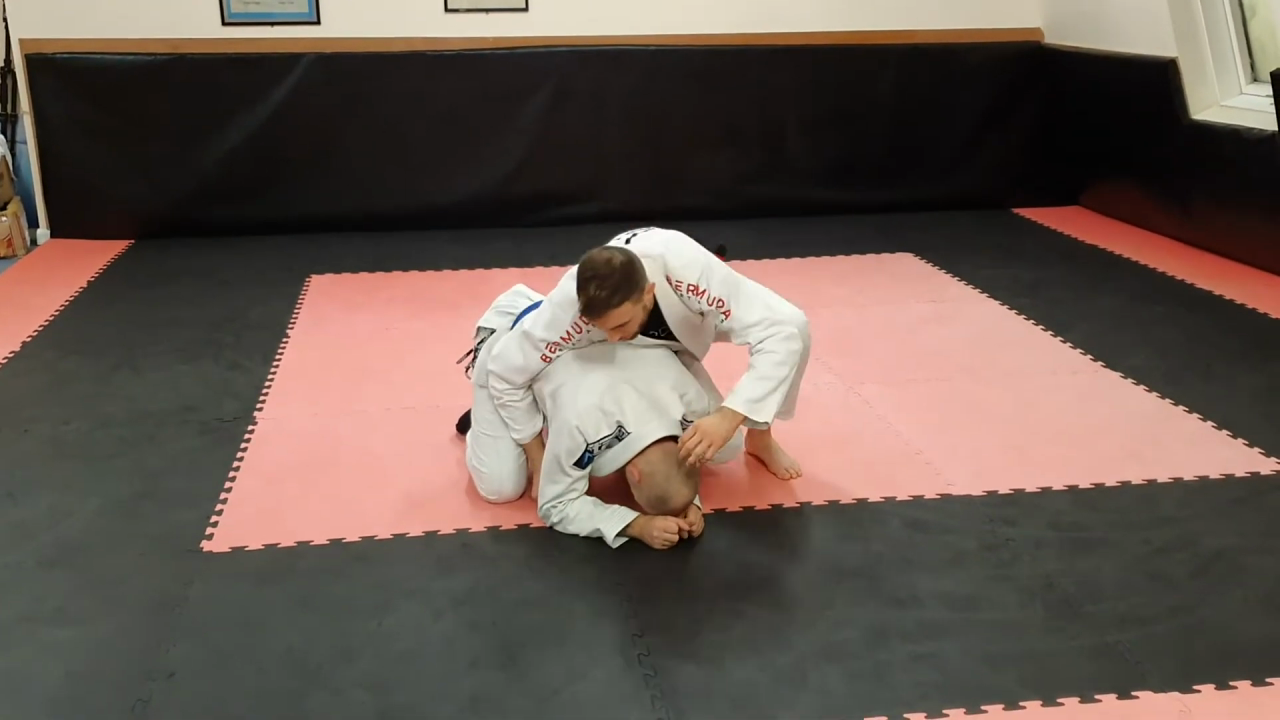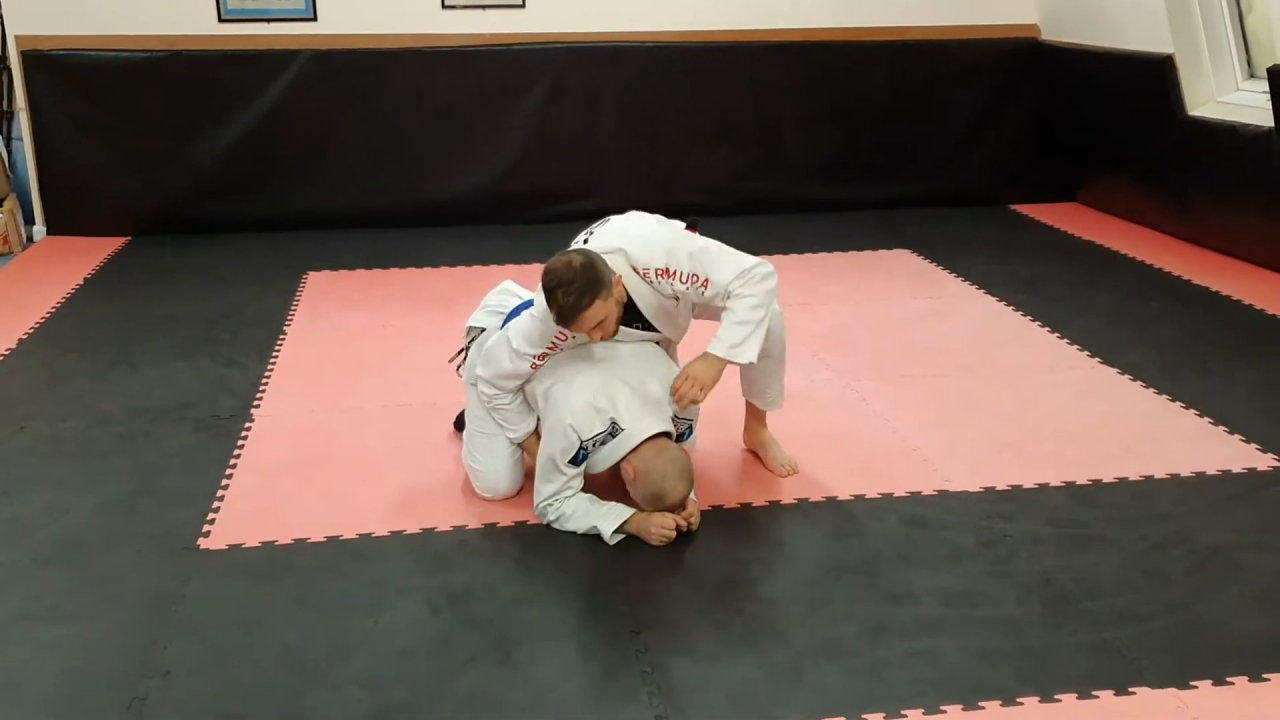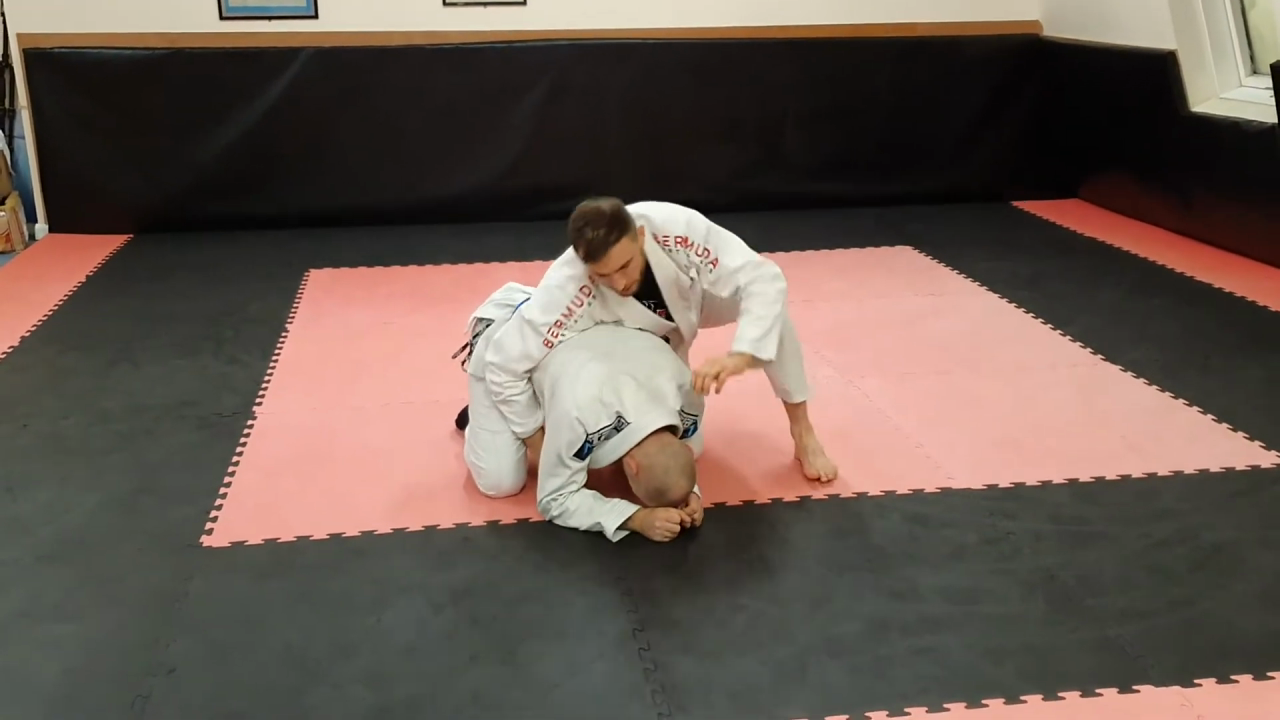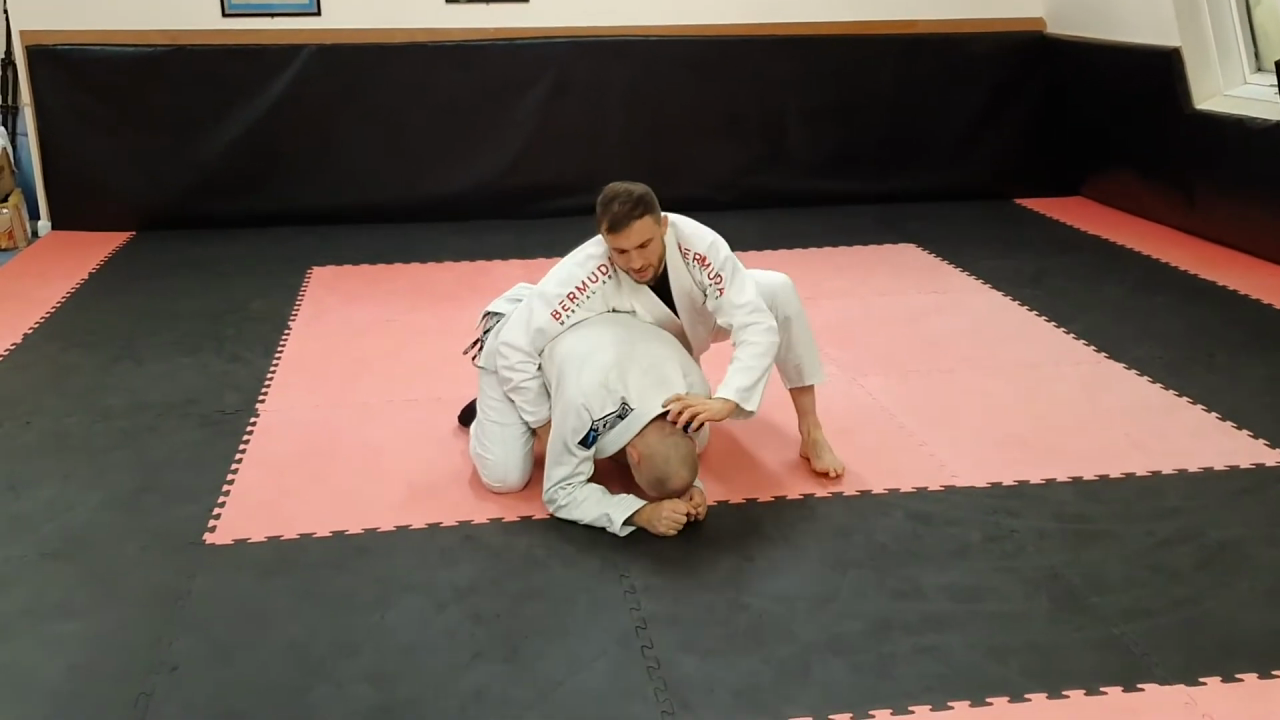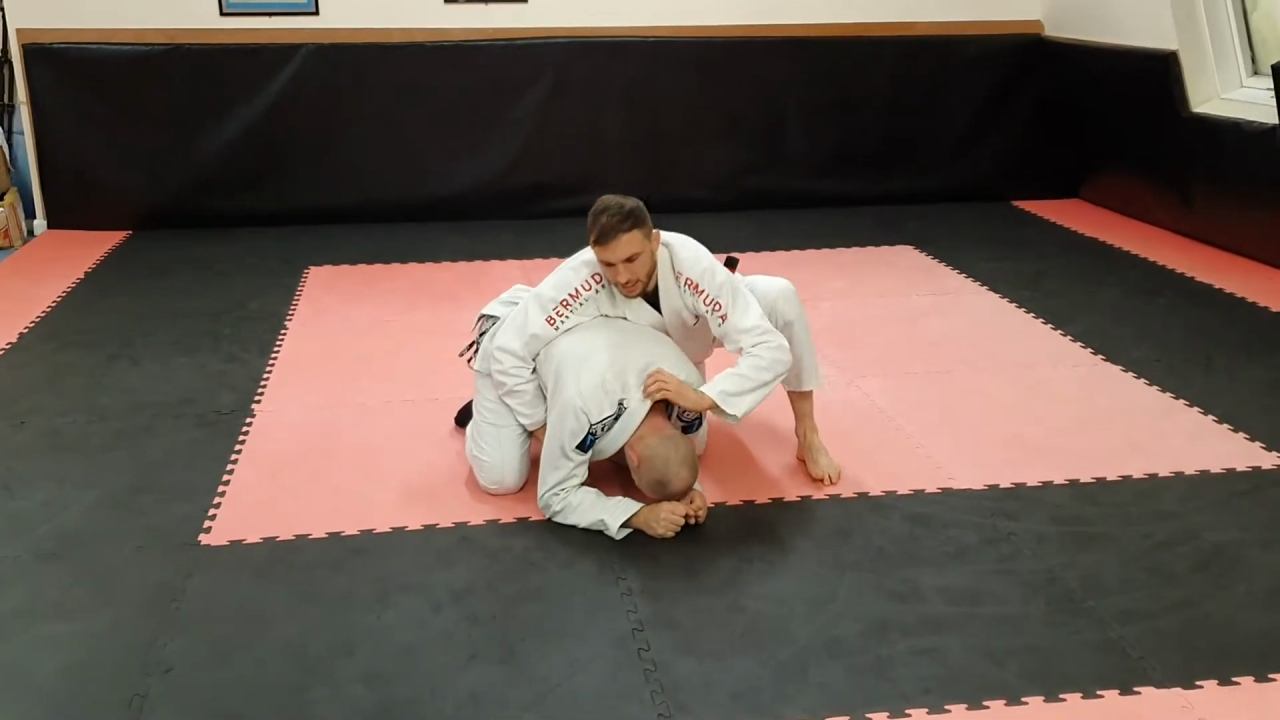
dt=0.3s
person 1, frame 1
left shoulder: (691, 272)
right shoulder: (570, 311)
left elbow: (783, 331)
right elbow: (503, 373)
left wrist: (729, 416)
right wrist: (538, 459)
right hip: (650, 341)
left knee: (792, 329)
right knee: (710, 449)
left ankle: (760, 439)
person 1, frame 2
left shoulder: (660, 252)
right shoulder: (546, 321)
left elbow: (756, 275)
right elbow: (493, 381)
left wrist: (715, 358)
right wrist: (539, 454)
right hip: (640, 326)
left knee: (766, 318)
left ankle: (756, 430)
person 1, frame 3
left shoulder: (674, 226)
right shoulder: (564, 289)
left elbow: (762, 276)
right elbow: (503, 369)
left wrist: (742, 354)
right wrist: (541, 445)
left hip: (687, 298)
left knee: (768, 301)
left ankle: (802, 433)
person 1, frame 4
left shoulder: (697, 244)
right shoulder: (583, 272)
left elbow: (758, 326)
right elbow: (513, 350)
left wrist: (725, 402)
right wrist: (550, 434)
left hip: (698, 317)
left knee: (777, 289)
left ankle: (810, 431)
person 1, frame 5
left shoulder: (695, 265)
right shoulder: (578, 278)
left elbow: (773, 351)
right elbow: (505, 354)
left wrist: (701, 397)
right wrist: (546, 434)
left hip: (701, 321)
left knee: (778, 295)
left ankle: (806, 434)
person 2, frame 1
left shoulder: (693, 401)
right shoulder: (581, 423)
left elbow: (687, 461)
right elbow: (556, 507)
left wrist: (688, 504)
right wrist: (638, 525)
right knee: (501, 488)
right ankle: (483, 420)
person 2, frame 2
right shoulder: (573, 420)
left elbow: (670, 459)
right elbow: (552, 504)
left wrist: (684, 498)
right wrist: (634, 522)
right knee: (496, 485)
right ankle: (476, 416)
person 2, frame 3
left shoulder: (688, 394)
right shoulder: (578, 409)
left elbow: (678, 457)
right elbow: (555, 499)
left wrist: (687, 493)
right wrist: (638, 518)
right knee: (498, 483)
right ankle: (481, 413)
person 2, frame 4
left shoulder: (693, 387)
right shoulder: (584, 398)
left elbow: (686, 450)
right elbow: (561, 492)
left wrist: (690, 487)
right wrist: (642, 513)
right knee: (504, 478)
right ankle: (486, 413)
person 2, frame 5
left shoulder: (690, 385)
right shoulder: (581, 401)
left elbow: (681, 453)
right elbow: (556, 496)
left wrist: (687, 489)
right wrist: (639, 515)
right knee: (501, 479)
right ankle: (484, 411)
